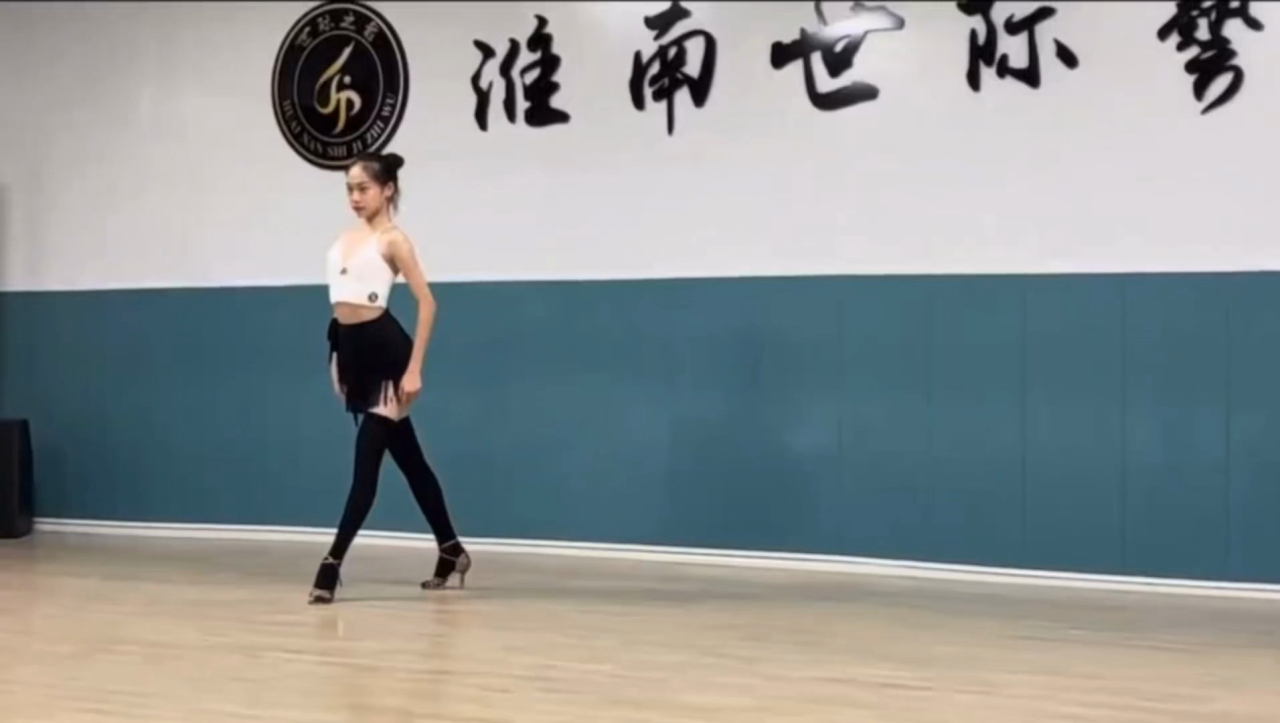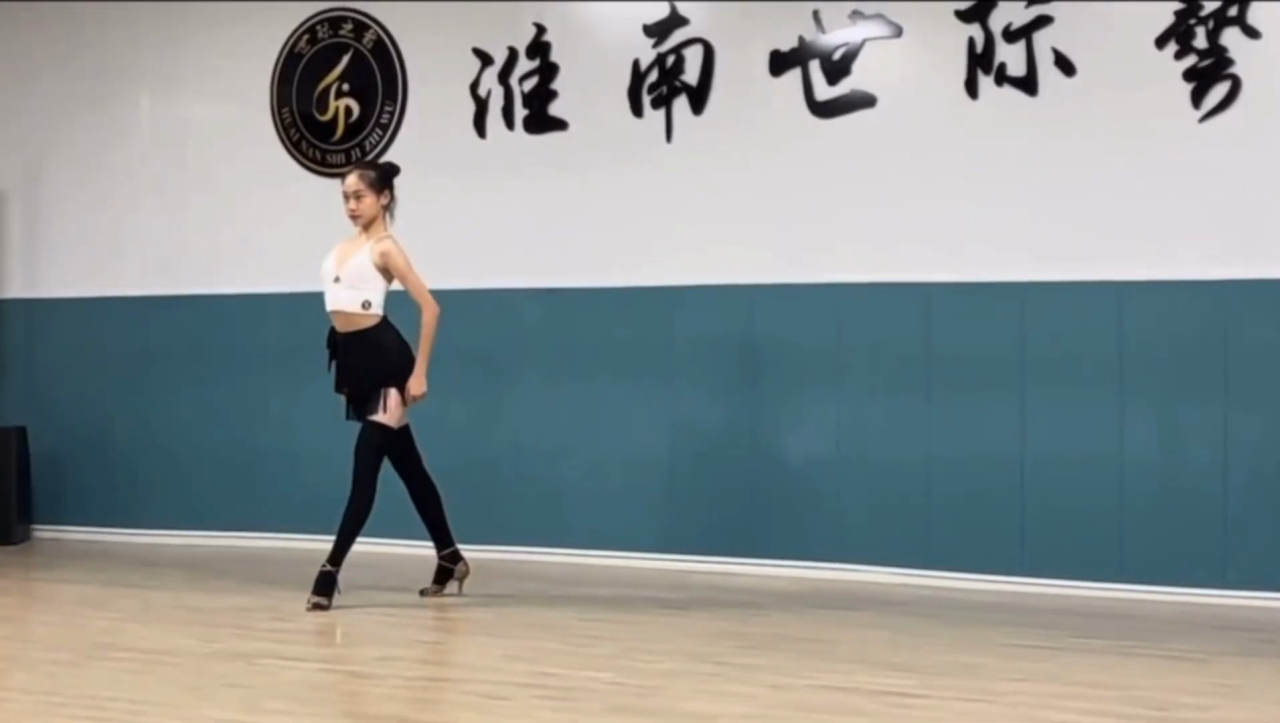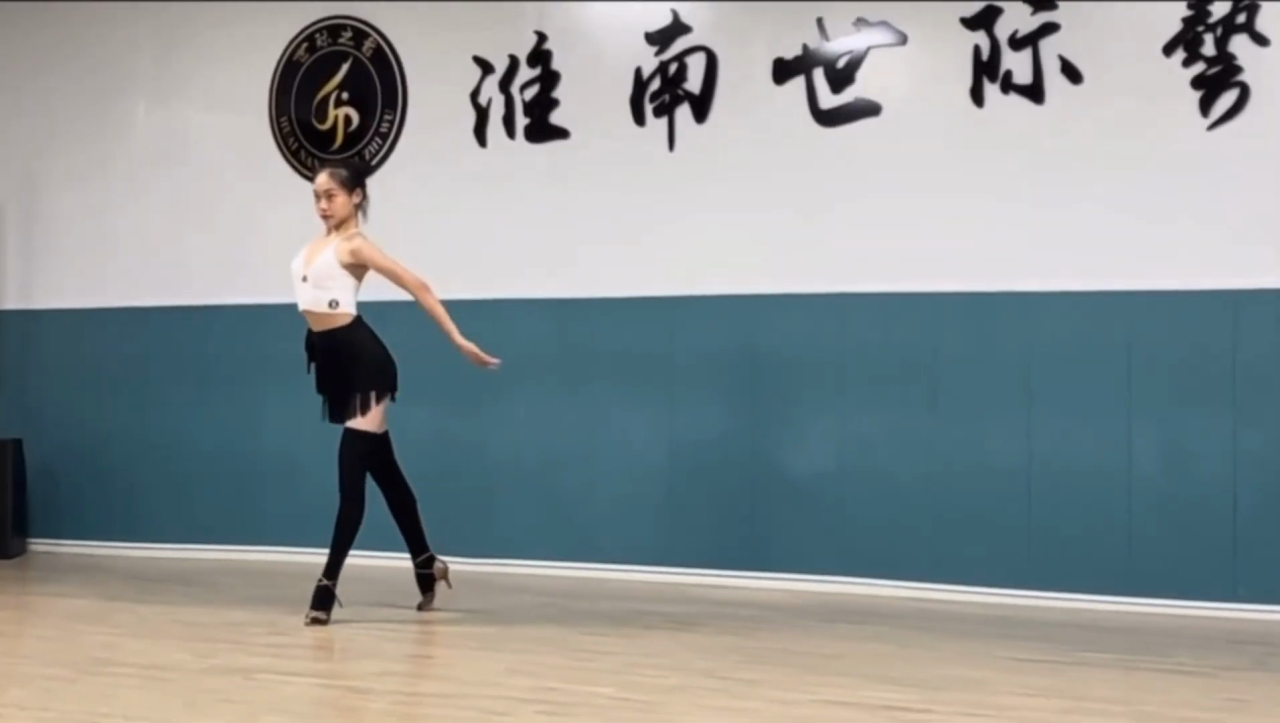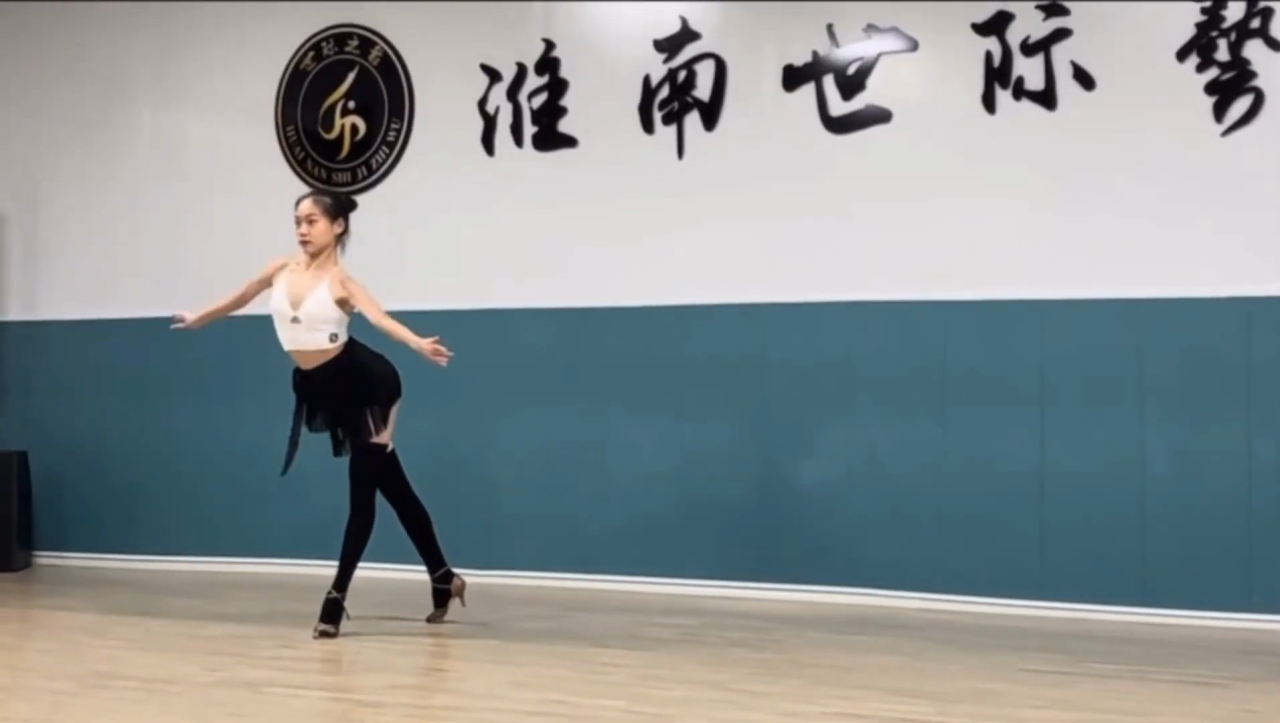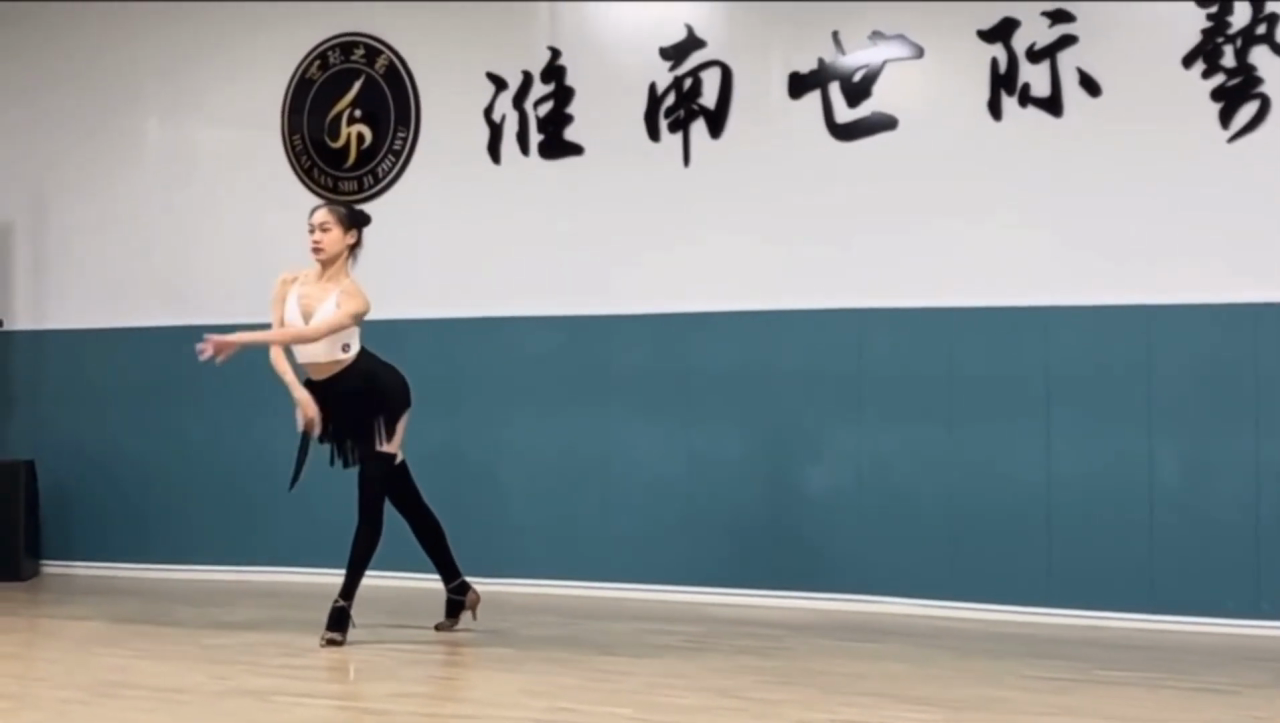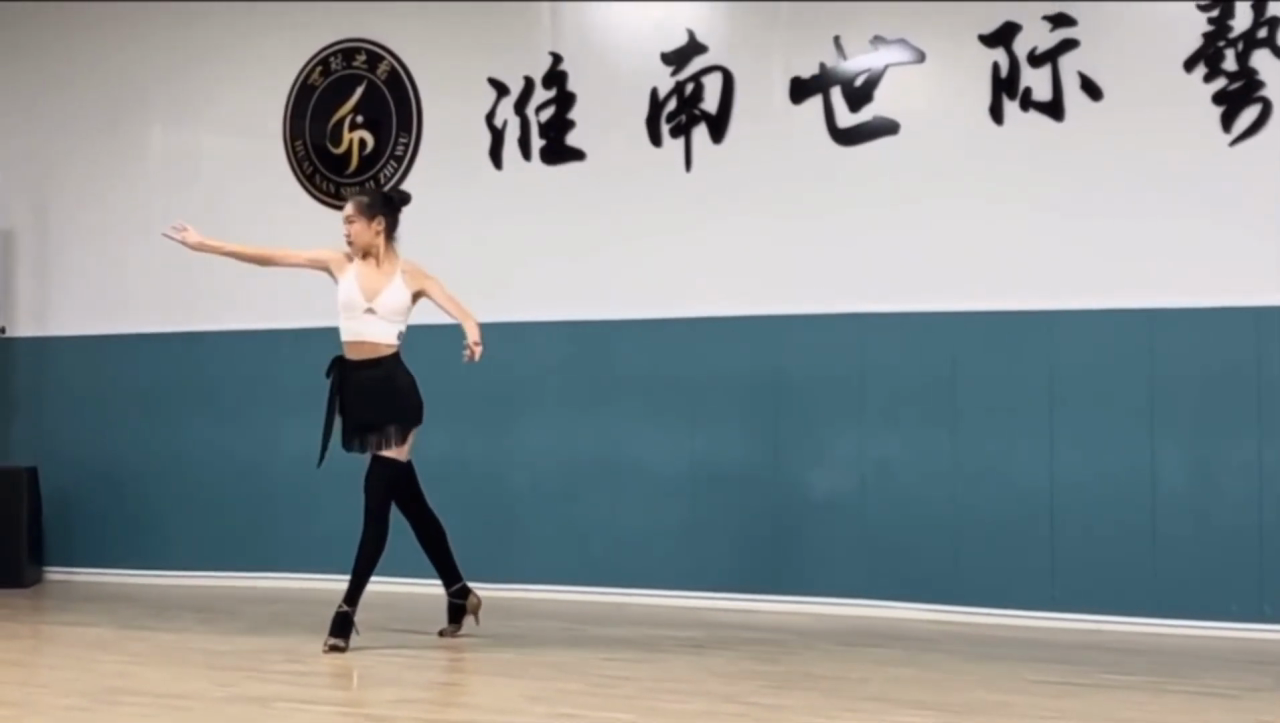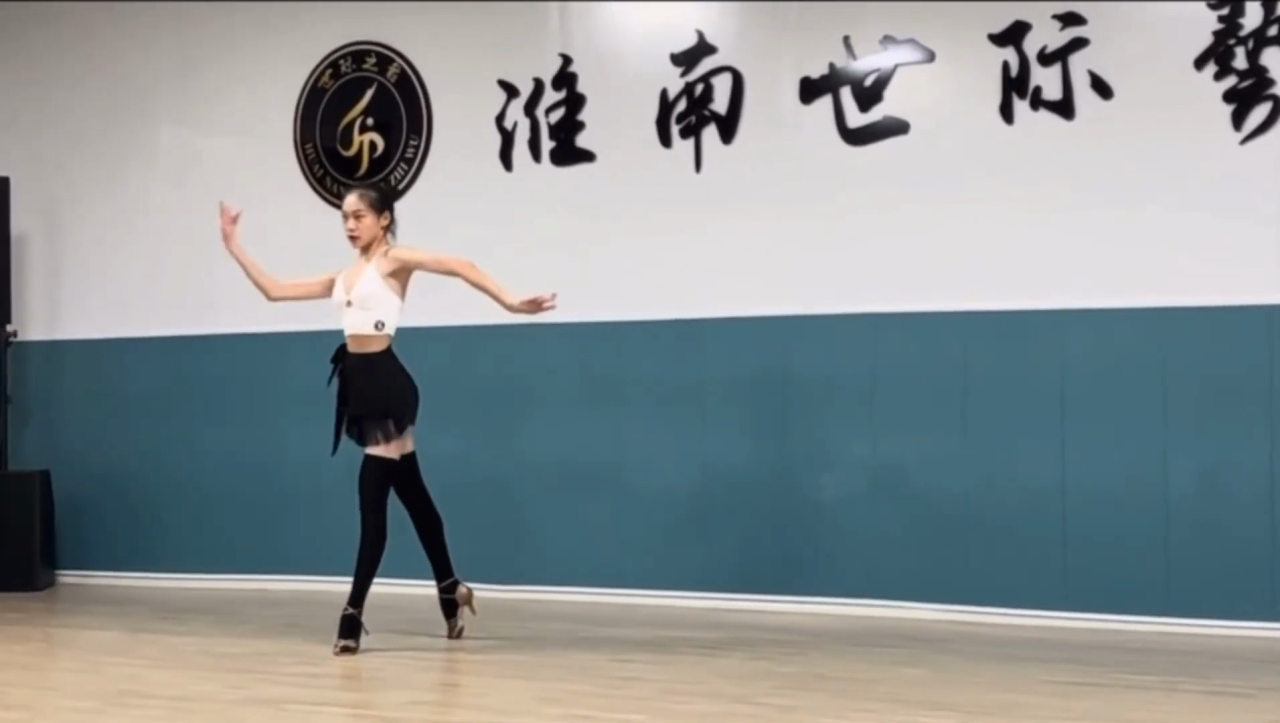
dt=0.7s
person 1, frame 1
left shoulder: (392, 239)
right shoulder: (347, 238)
left elbow: (426, 302)
left wrist: (414, 368)
right wrist: (337, 360)
left hip: (383, 348)
right hip: (351, 347)
left knee: (366, 460)
right knee: (407, 457)
left ankle: (332, 564)
right ankle: (451, 551)
person 1, frame 2
left shoulder: (384, 247)
right shoulder: (345, 246)
left elbow: (429, 307)
left wrist: (419, 372)
right wrist: (344, 376)
left hip: (382, 356)
right hip: (352, 356)
left knee: (365, 467)
right knee: (407, 465)
left ankle: (330, 571)
right ankle: (450, 558)
person 1, frame 3
left shoulder: (354, 245)
right shoulder: (318, 243)
left elbow: (417, 286)
left wrist: (458, 339)
left hip: (358, 355)
right hip: (329, 354)
left knee: (352, 469)
right knee: (383, 468)
left ankle: (328, 584)
right ankle: (425, 563)
person 1, frame 4
left shoulder: (341, 281)
right shoulder: (282, 269)
left elbow: (378, 317)
right elbow: (238, 299)
left wrist: (418, 343)
right wrist: (196, 319)
left hip: (364, 382)
right hip: (318, 388)
left knee: (365, 487)
right knee: (390, 483)
left ankle: (338, 597)
right ankle: (444, 577)
person 1, frame 5
left shoulder: (353, 298)
right shoulder: (288, 283)
left elbow: (311, 334)
right elbow: (278, 348)
left wrist: (241, 339)
right wrist: (299, 393)
left hip: (377, 393)
right hip: (330, 398)
left knee: (372, 497)
right knee: (401, 493)
left ankle: (343, 605)
right ankle: (457, 587)
person 1, frame 6
left shoulder: (411, 276)
right shoulder: (340, 264)
left elbow: (463, 313)
right elbow: (270, 257)
left wrist: (473, 337)
right wrist: (204, 243)
left hip: (393, 387)
right hip: (354, 385)
left knee: (377, 499)
right knee: (409, 499)
left ankle: (346, 611)
right ankle: (459, 592)
person 1, frame 7
left shoulder: (395, 260)
right shoulder: (343, 275)
left elbow: (459, 265)
right elbow: (273, 290)
left wrist: (510, 303)
right wrist: (234, 246)
left hip: (385, 381)
right hip: (357, 383)
left knee: (372, 498)
right knee: (412, 492)
left ankle: (353, 613)
right ankle: (450, 588)
